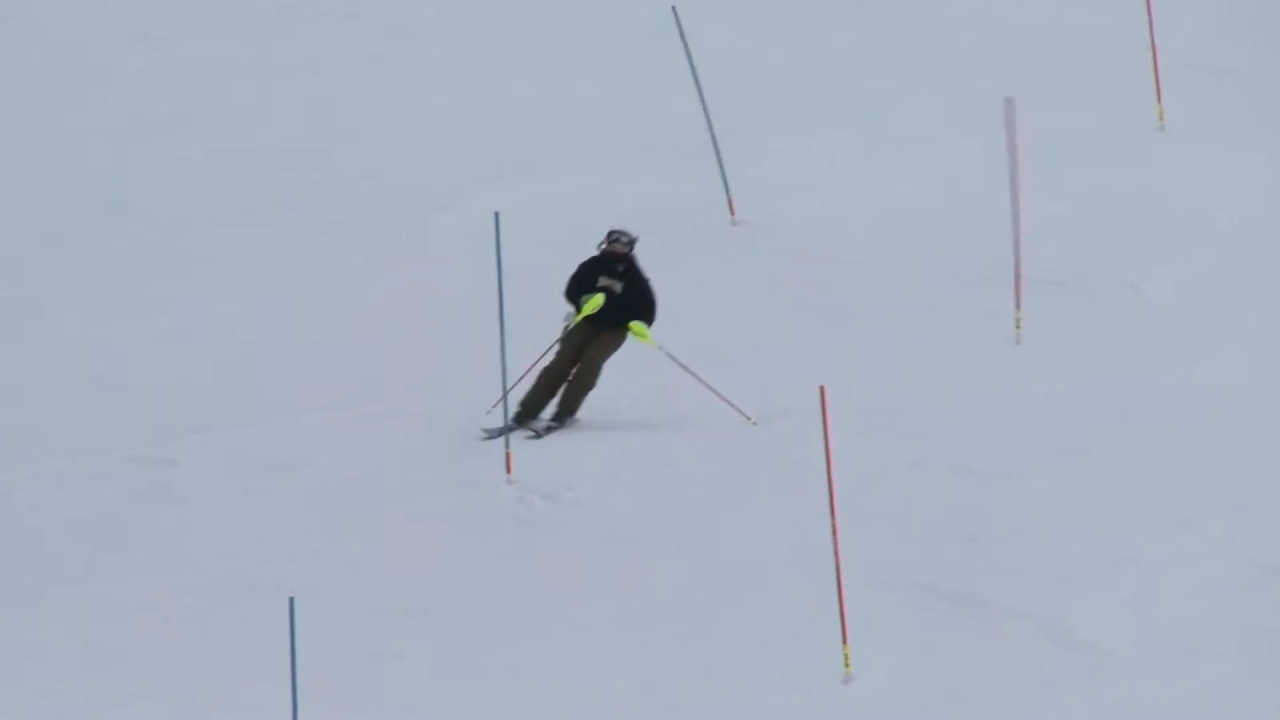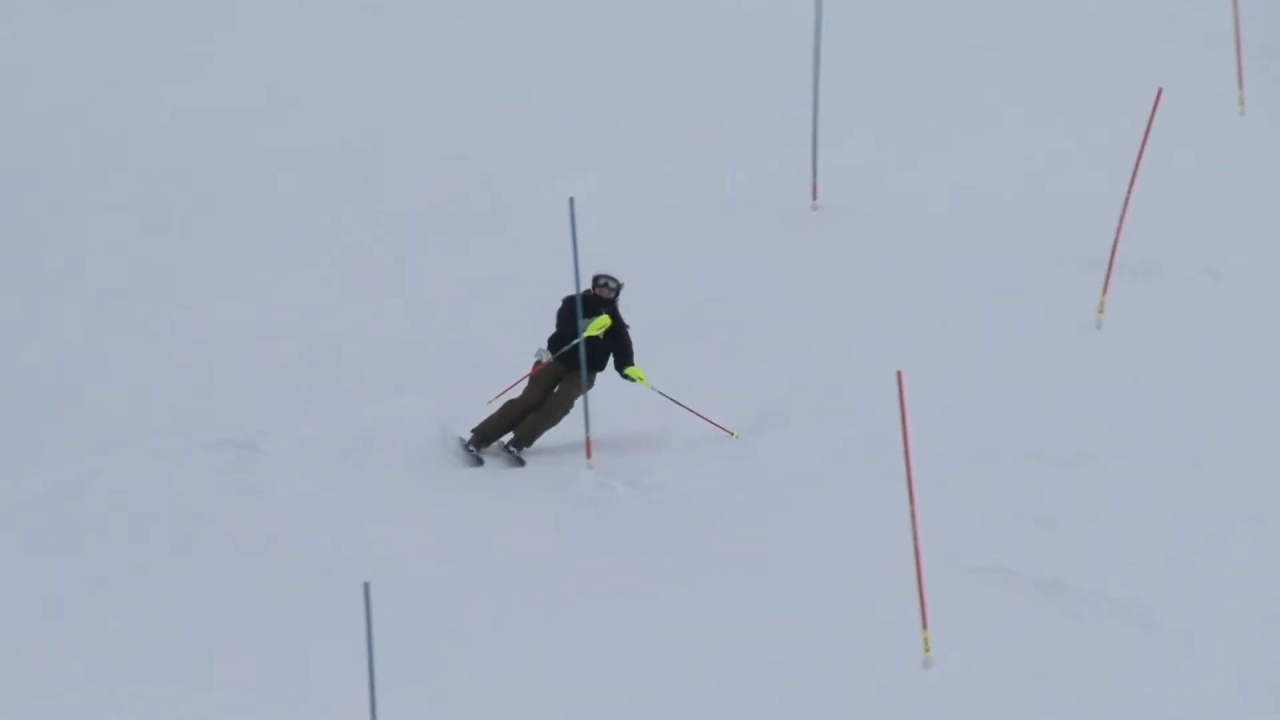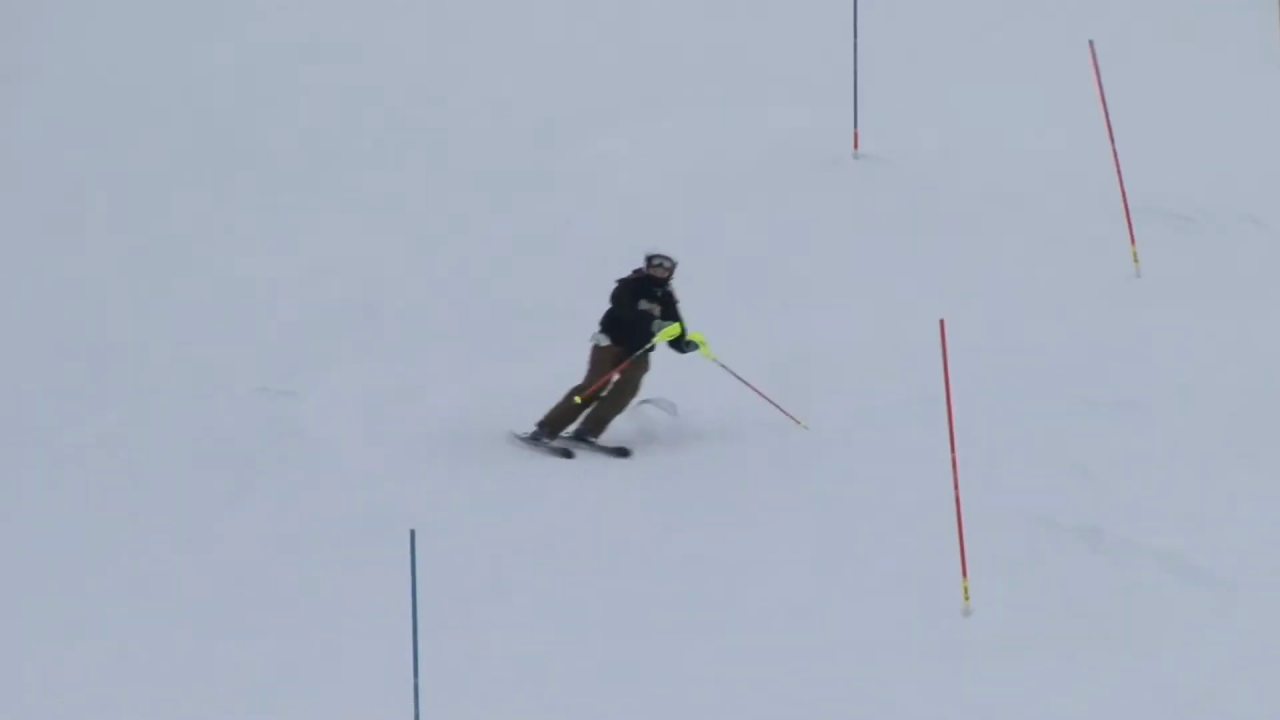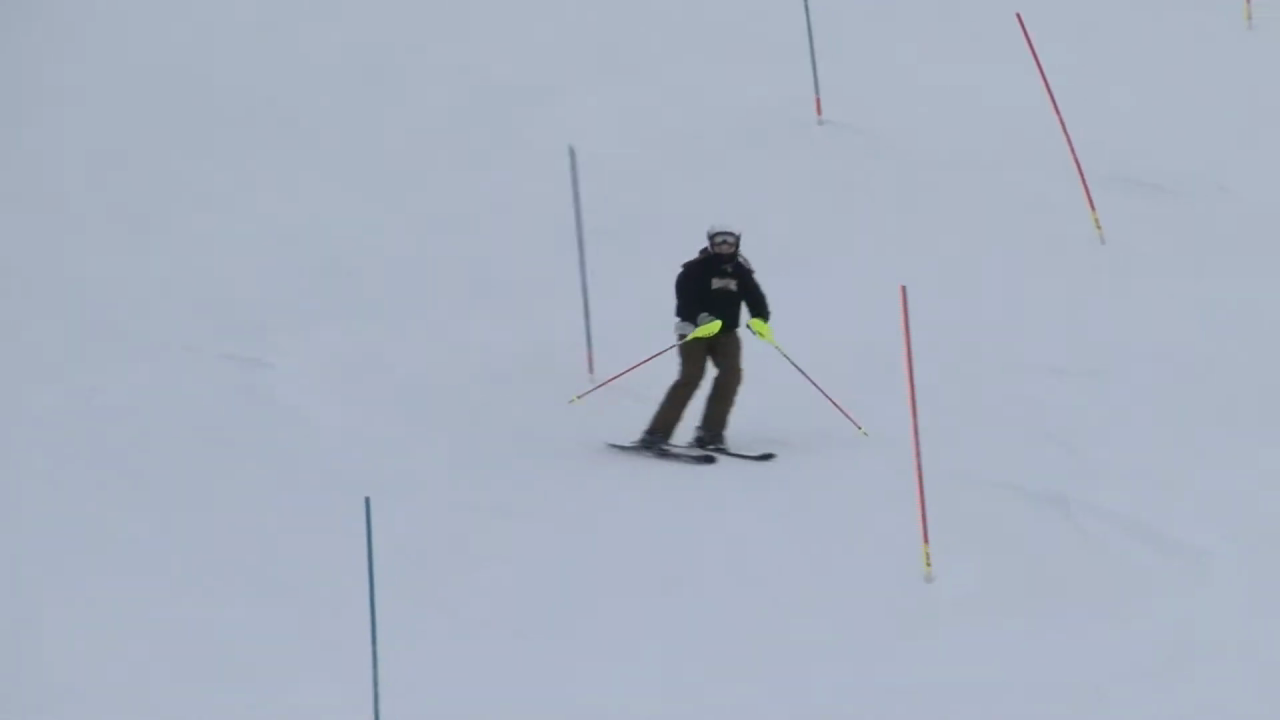
dt=0.3s
person 1, frame 1
left shoulder: (635, 276)
right shoulder: (595, 264)
left elbow: (647, 306)
right elbow: (572, 290)
left wrist: (640, 323)
right wrist: (583, 300)
left hip: (614, 330)
right hip: (586, 323)
left knee: (591, 361)
right knee: (562, 362)
left ankle: (563, 414)
right ankle: (525, 413)
person 1, frame 2
left shoulder: (615, 323)
right shoulder: (576, 304)
left elbow: (623, 353)
right elbow: (564, 323)
left wrist: (630, 370)
right wrist: (585, 326)
left hip: (583, 371)
right hip: (555, 359)
left knee: (562, 400)
right knee: (530, 399)
left ankle: (519, 441)
right ankle: (479, 438)
person 1, frame 3
left shoulder: (667, 300)
right shoulder: (630, 286)
left elbow: (677, 339)
right elbow: (625, 310)
left wrist: (690, 342)
right wrist: (654, 325)
left hip: (638, 351)
right hip: (610, 342)
left knee: (630, 383)
right knee: (594, 385)
left ankle: (588, 430)
right ankle: (546, 429)
person 1, frame 4
left shoulder: (741, 272)
right shoulder: (696, 269)
left elbow: (757, 302)
right elbow: (685, 297)
left wrist: (760, 321)
right wrist: (702, 318)
left hip: (726, 333)
right hip: (695, 329)
left knee: (731, 372)
right knee: (691, 376)
left ankle: (709, 433)
right ankle: (655, 434)
